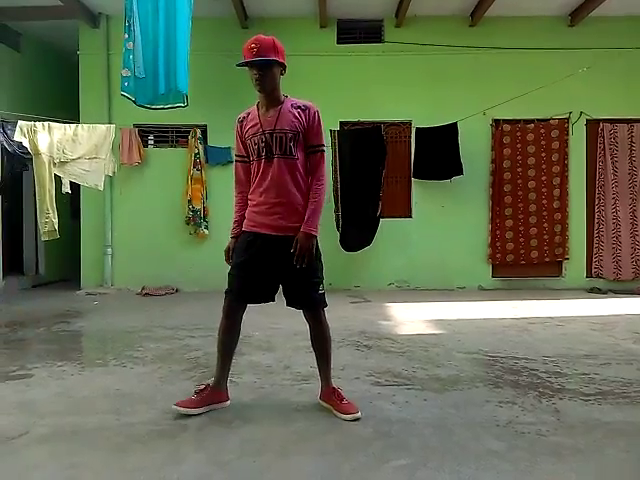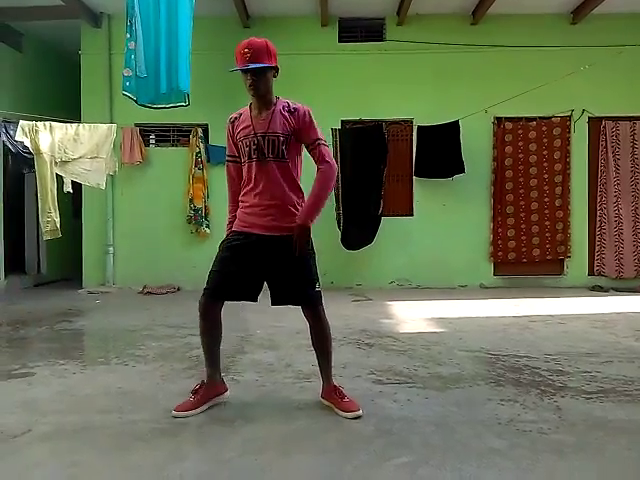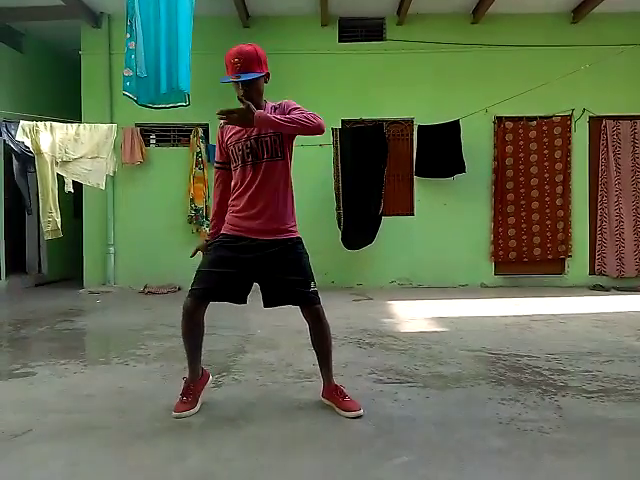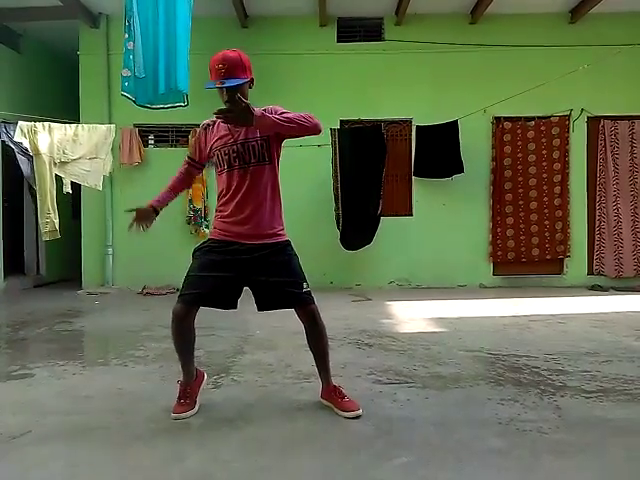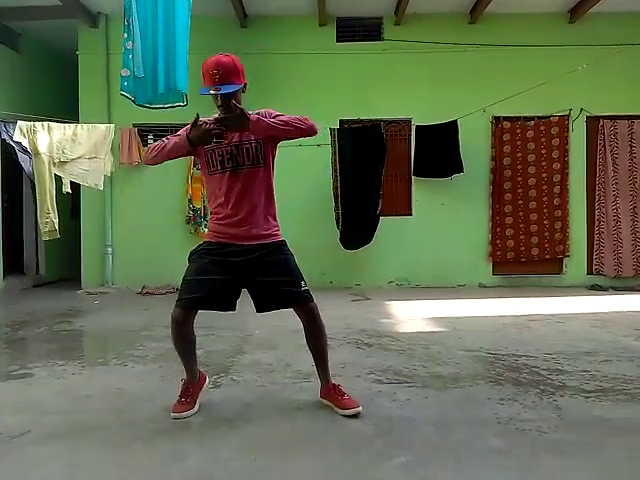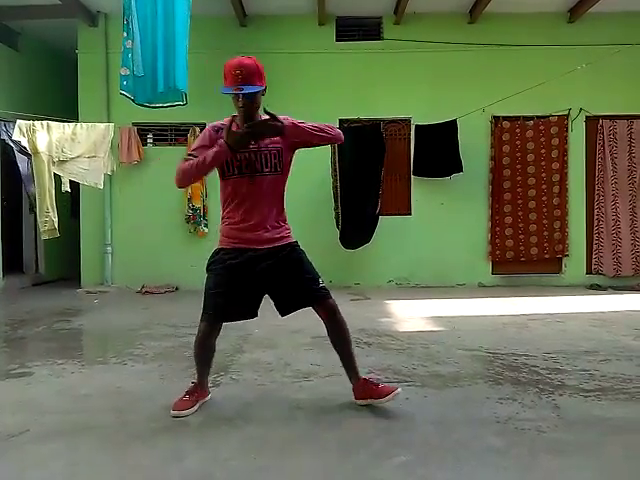
dt=0.2s
person 1, frame 1
left shoulder: (306, 113)
right shoulder: (244, 122)
left elbow: (319, 177)
right elbow: (242, 183)
left wrist: (310, 229)
right wrist: (235, 232)
left hip: (297, 233)
right hip: (254, 233)
left knee: (314, 311)
right knee: (233, 306)
left ankle: (327, 389)
right ankle: (218, 387)
person 1, frame 2
left shoulder: (296, 114)
right shoulder: (235, 123)
left elbow: (327, 166)
right elbow: (235, 183)
left wrist: (304, 218)
right wrist: (232, 226)
left hip: (290, 233)
right hip: (245, 233)
left knee: (313, 308)
right knee: (208, 302)
left ankle: (329, 387)
right ankle: (213, 382)
person 1, frame 3
left shoulder: (282, 111)
right shoulder: (225, 126)
left elbow: (317, 125)
left wrist: (258, 119)
right wrist: (212, 230)
left hip: (281, 238)
right hip: (234, 237)
left knee: (313, 308)
right knee: (192, 306)
left ankle: (330, 386)
right ankle: (196, 377)
person 1, frame 4
left shoulder: (268, 117)
right shoulder: (208, 130)
left elbow: (312, 126)
right elbow: (187, 174)
left wrist: (255, 117)
right wrist: (156, 205)
left hip: (270, 241)
right hip: (222, 242)
left knee: (308, 309)
right knee: (181, 312)
left ankle: (328, 386)
right ankle: (191, 378)
person 1, frame 5
left shoulder: (263, 121)
right shoulder: (198, 130)
left elbow: (309, 128)
right elbow: (151, 156)
left wrist: (250, 123)
right wrist: (189, 140)
left hip: (266, 242)
right hip: (219, 244)
left knee: (308, 309)
right knee: (182, 317)
left ankle: (328, 385)
right ankle: (194, 380)
person 1, frame 6
left shoulder: (283, 130)
right shoulder: (216, 133)
left elbow: (335, 135)
right elbow: (182, 177)
left wrist: (280, 125)
right wrist: (226, 146)
left hip: (280, 246)
right hip: (234, 250)
left knee: (328, 307)
right knee: (210, 324)
left ankle: (360, 384)
right ankle: (200, 385)
